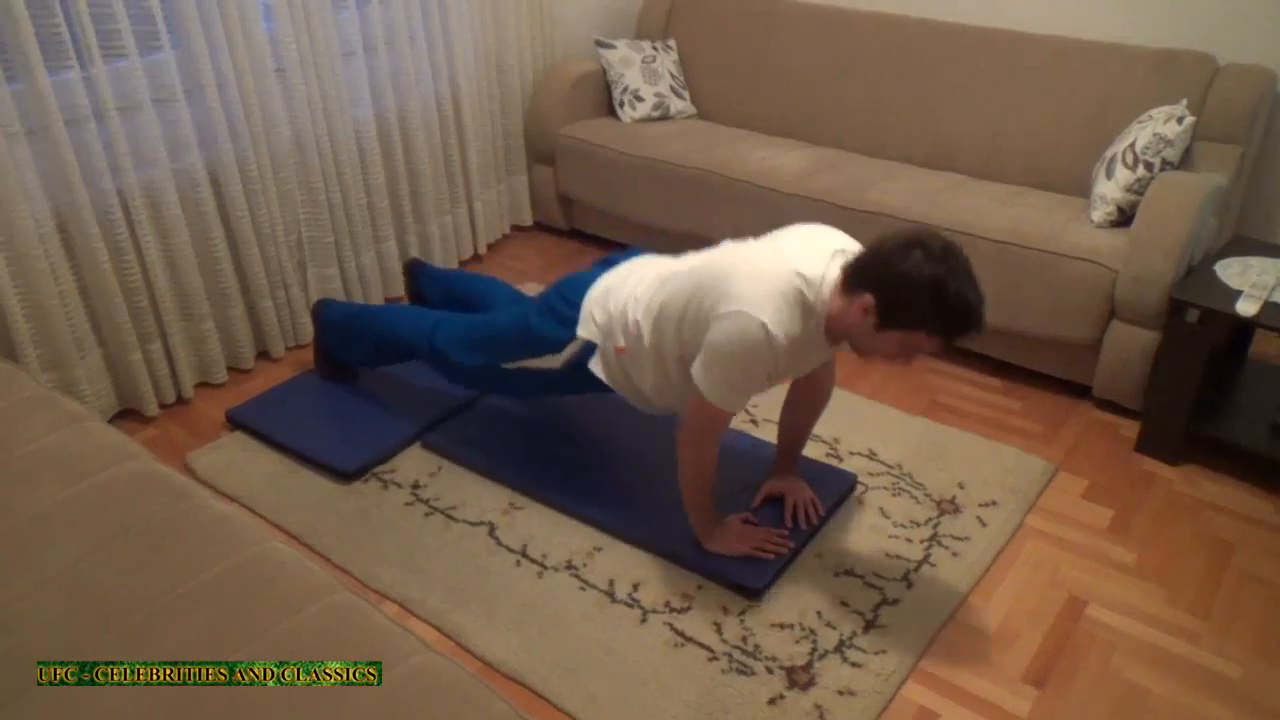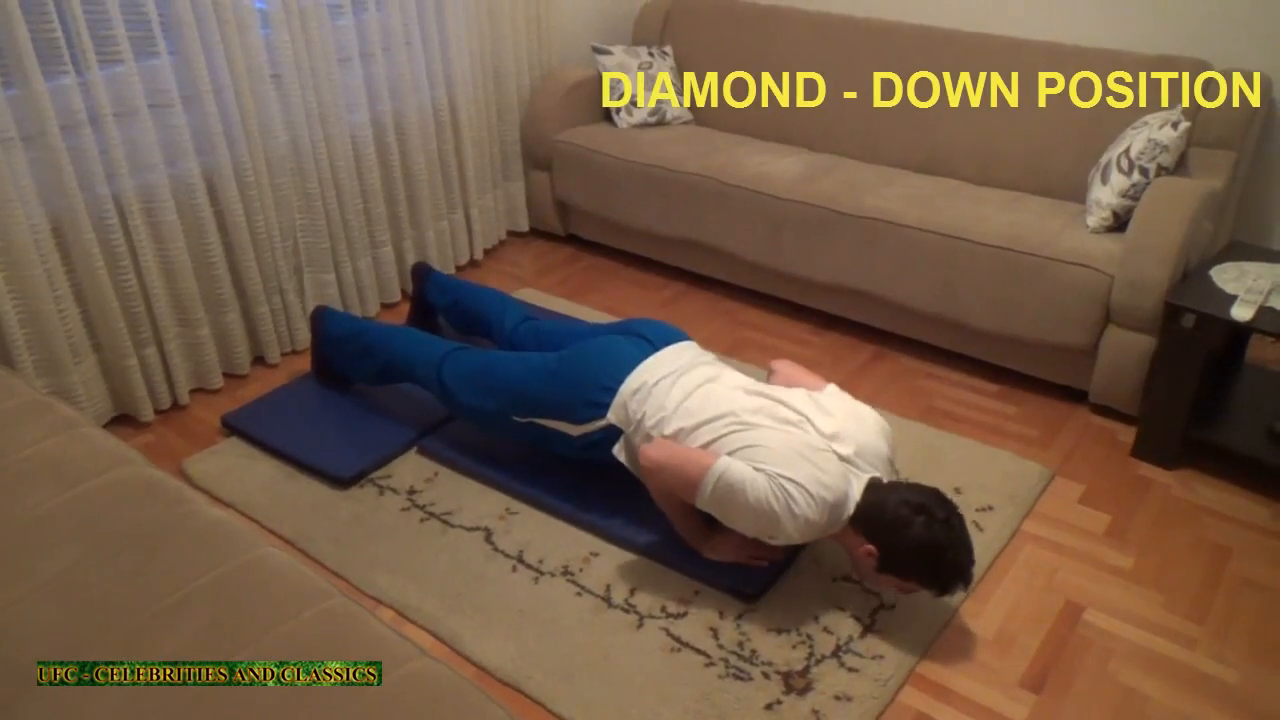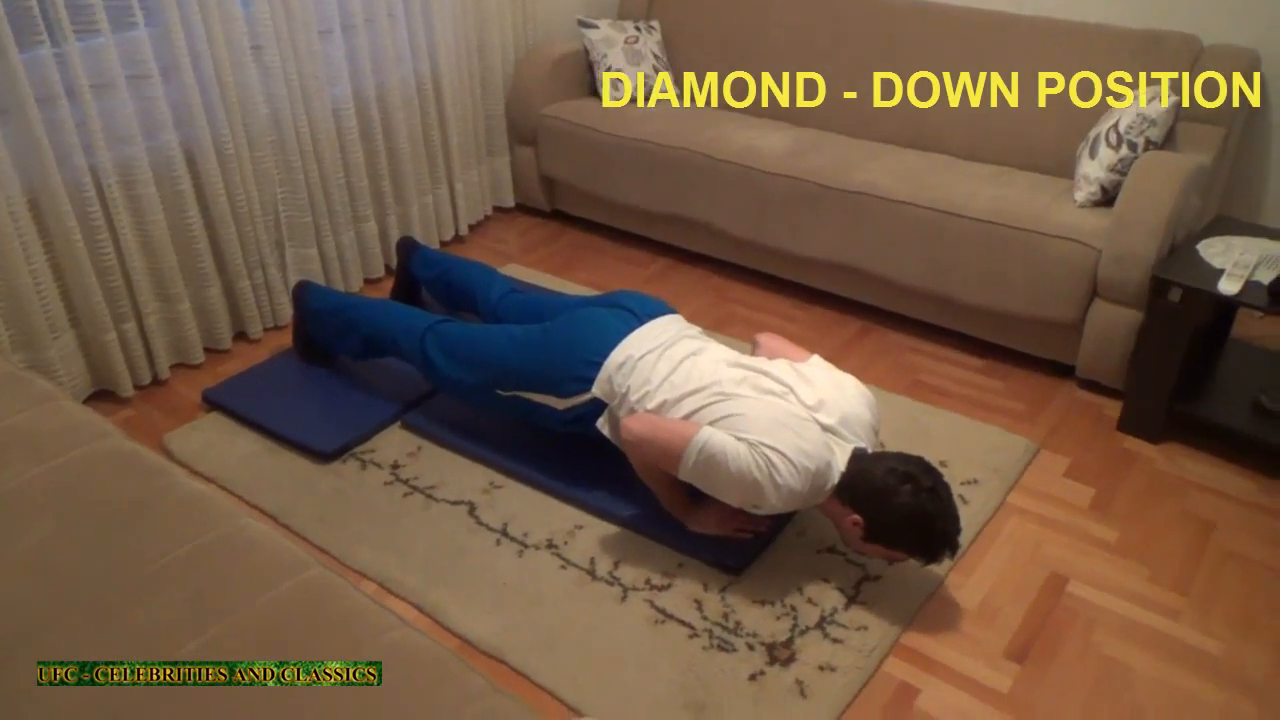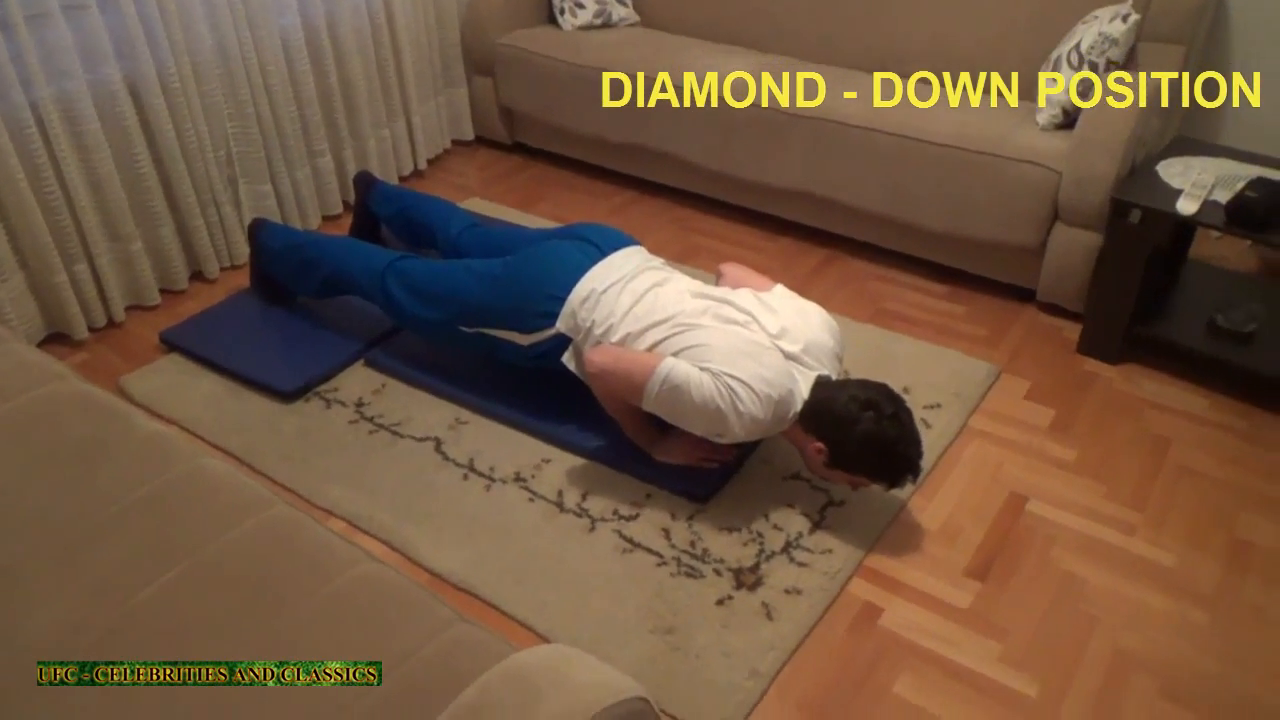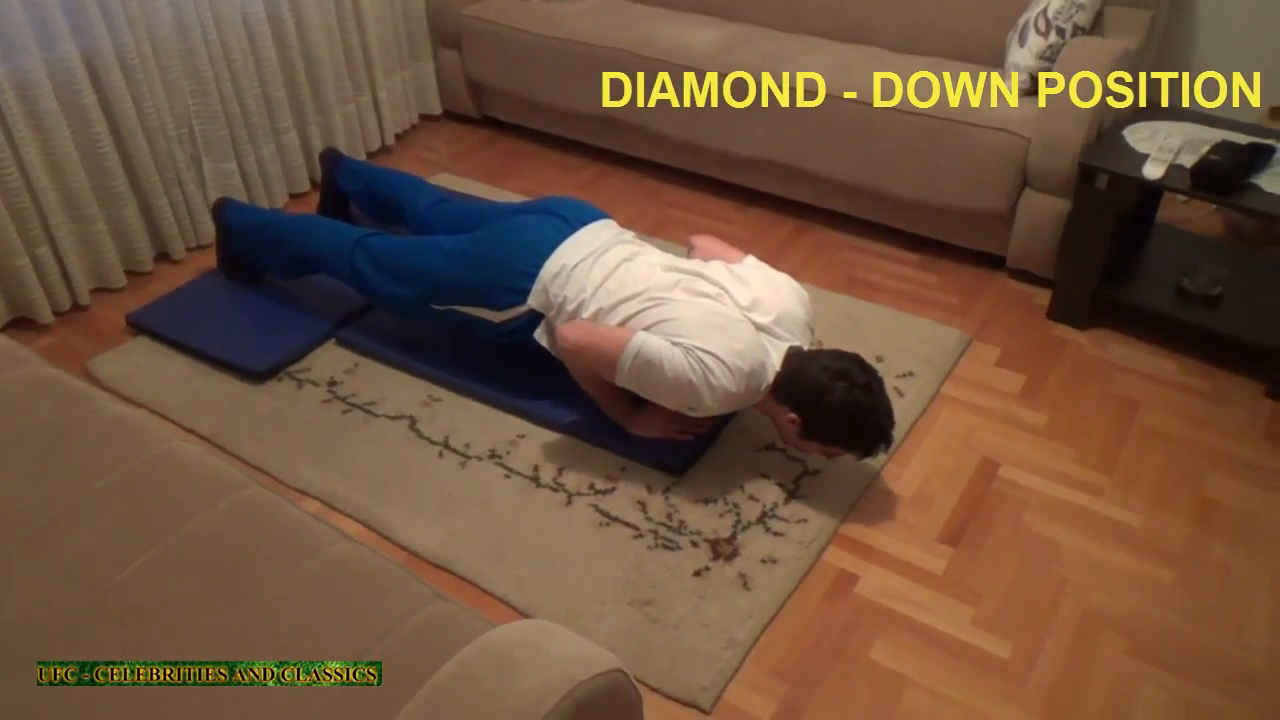
dt=1s
person 1, frame 1
left shoulder: (848, 261)
right shoulder: (761, 322)
left elbow: (813, 370)
right elbow: (701, 435)
left wrist: (786, 467)
right wrist: (711, 532)
left hip: (636, 278)
right hip: (593, 329)
left knee: (510, 308)
right knee: (457, 347)
left ankle: (429, 280)
right ankle: (340, 325)
person 1, frame 2
left shoulder: (874, 438)
right shoulder: (791, 508)
left elbow: (784, 367)
right elbow: (656, 460)
right wrist: (706, 541)
left hip: (661, 352)
right hip: (607, 400)
left knee: (526, 333)
right knee: (459, 375)
left ankle: (434, 287)
right ankle: (338, 334)
person 1, frame 3
left shoulder: (859, 407)
right shoulder: (776, 477)
left elbow: (769, 338)
right elbow: (637, 431)
right wrist: (691, 514)
left hip: (648, 326)
right hip: (593, 372)
left knee: (509, 305)
right knee: (443, 349)
left ankle: (420, 261)
right ankle: (321, 308)
person 1, frame 4
left shoulder: (822, 334)
right shoulder: (739, 406)
left elbow: (732, 269)
right elbow: (601, 363)
right wrist: (655, 443)
left hip: (612, 258)
right hip: (559, 302)
left knee: (468, 239)
right knee: (407, 286)
left ankle: (378, 198)
right ankle: (278, 247)
person 1, frame 5
left shoulder: (793, 305)
right shoulder: (712, 380)
left elbow: (703, 242)
right elbow: (573, 339)
right wrist: (631, 418)
left hip: (581, 232)
right hip: (529, 277)
left knee: (437, 215)
right knee: (375, 264)
left ankle: (345, 175)
right ankle: (245, 227)
